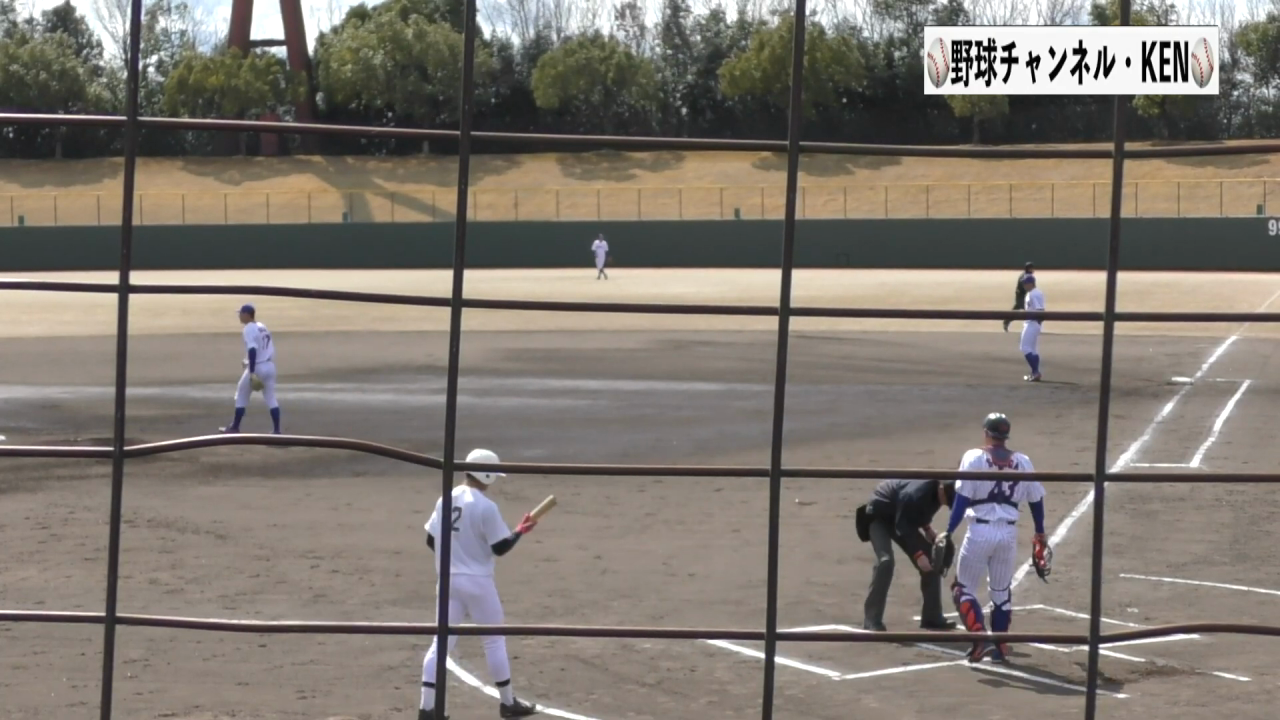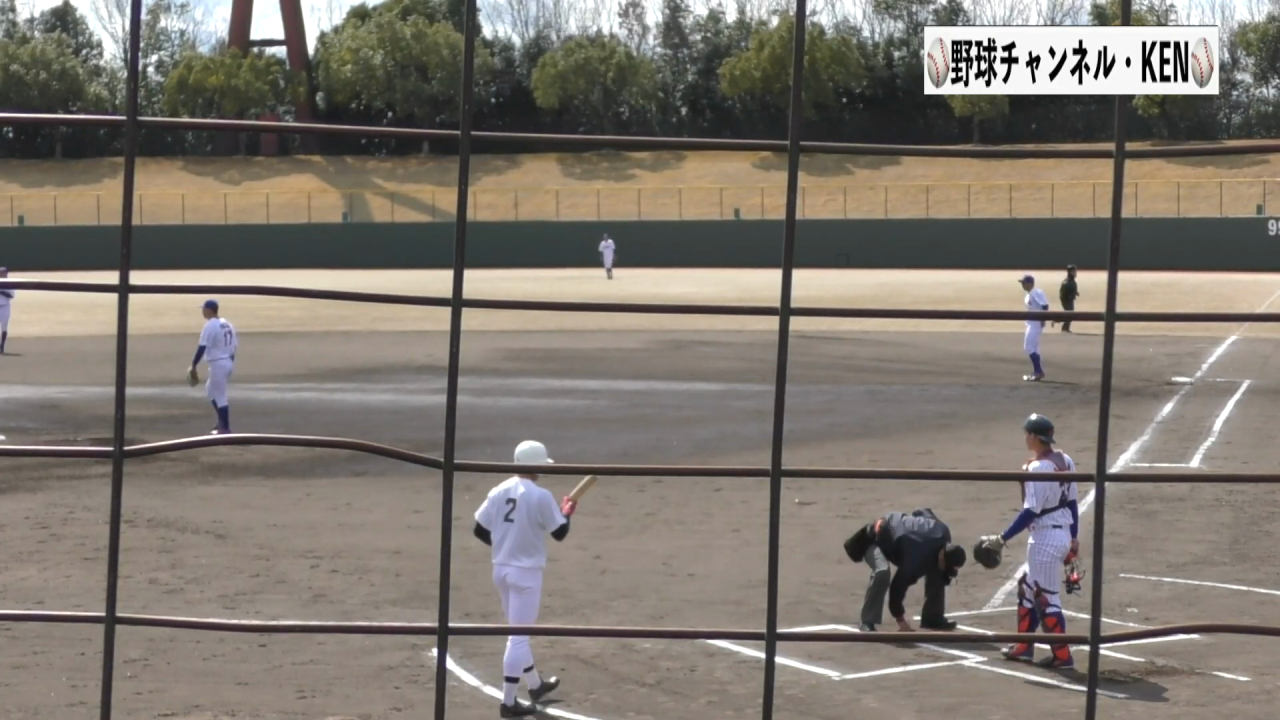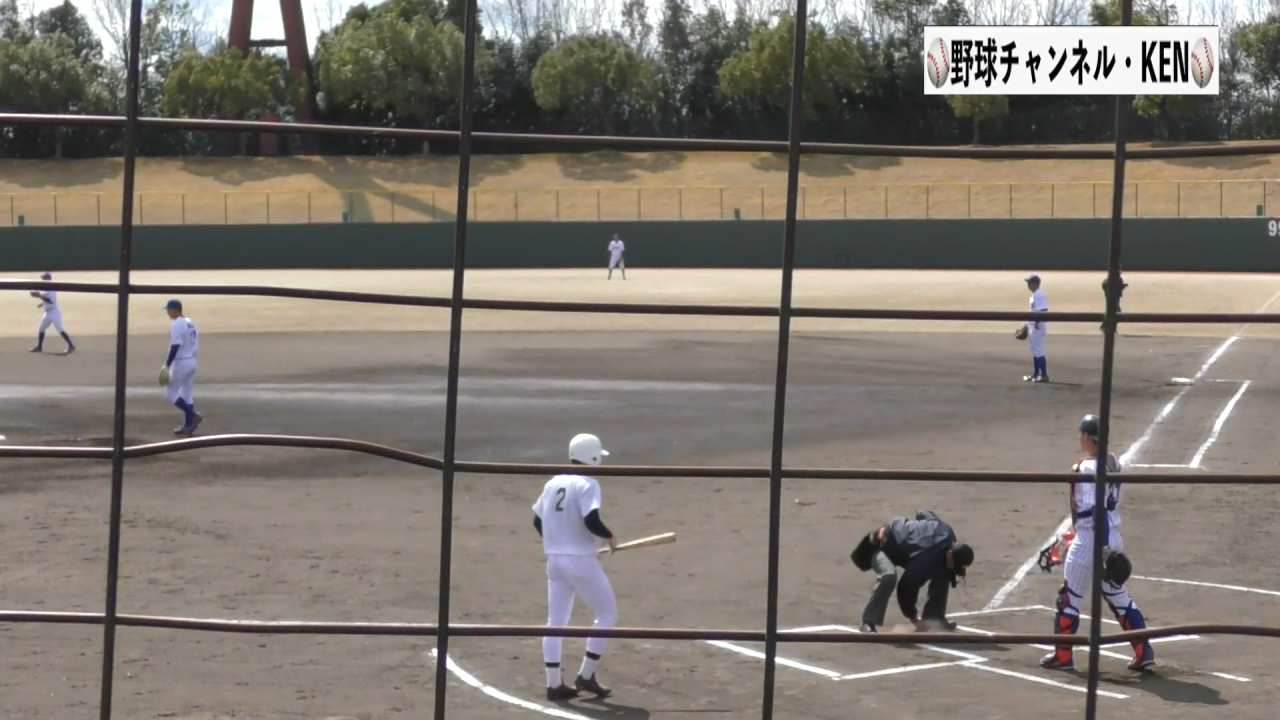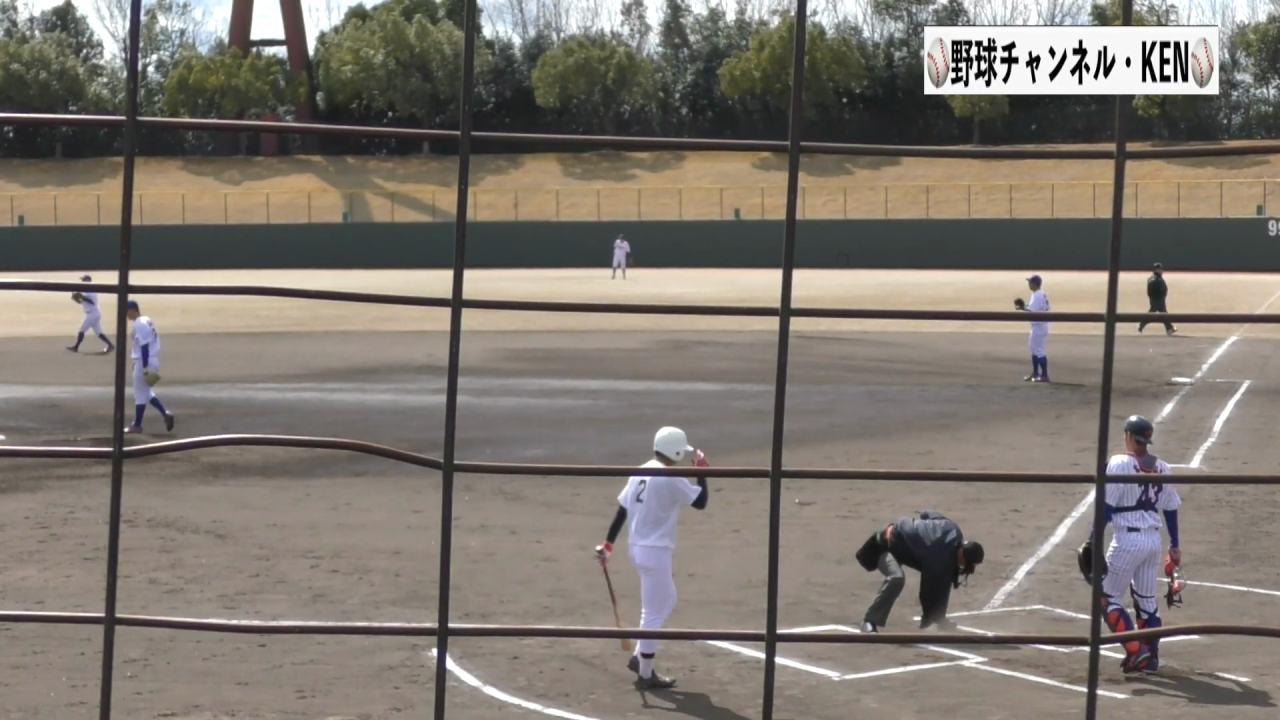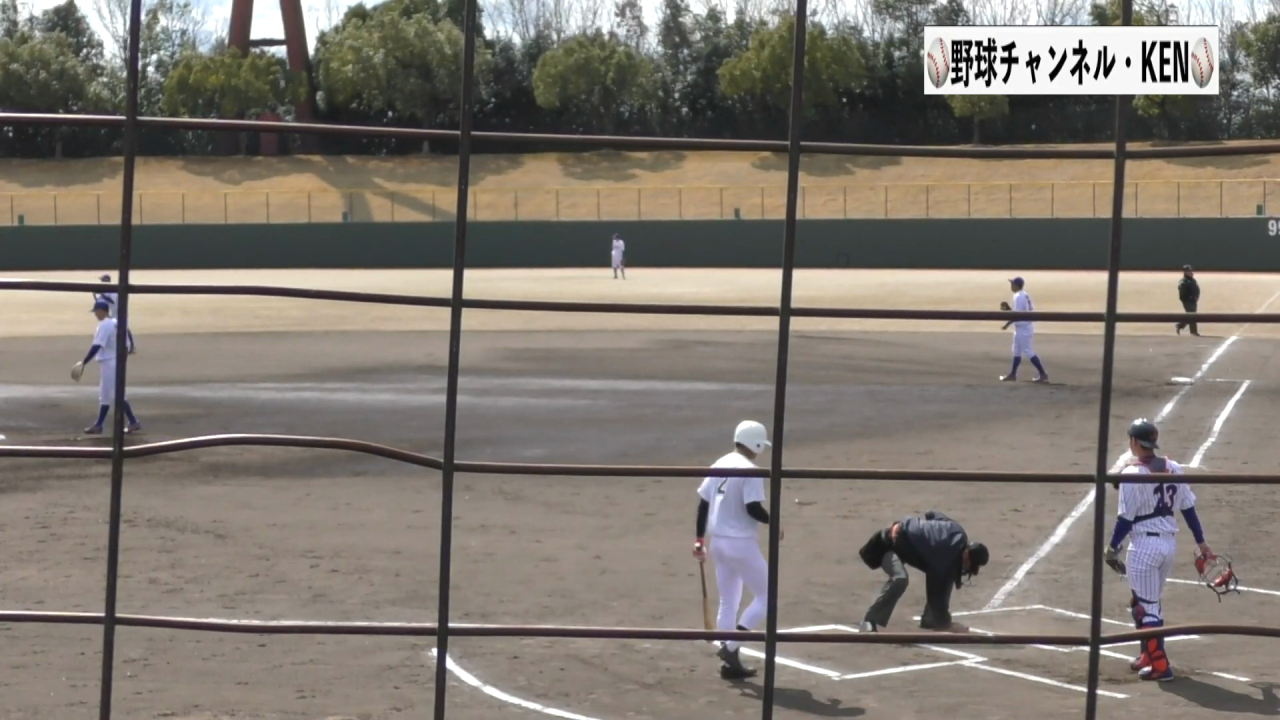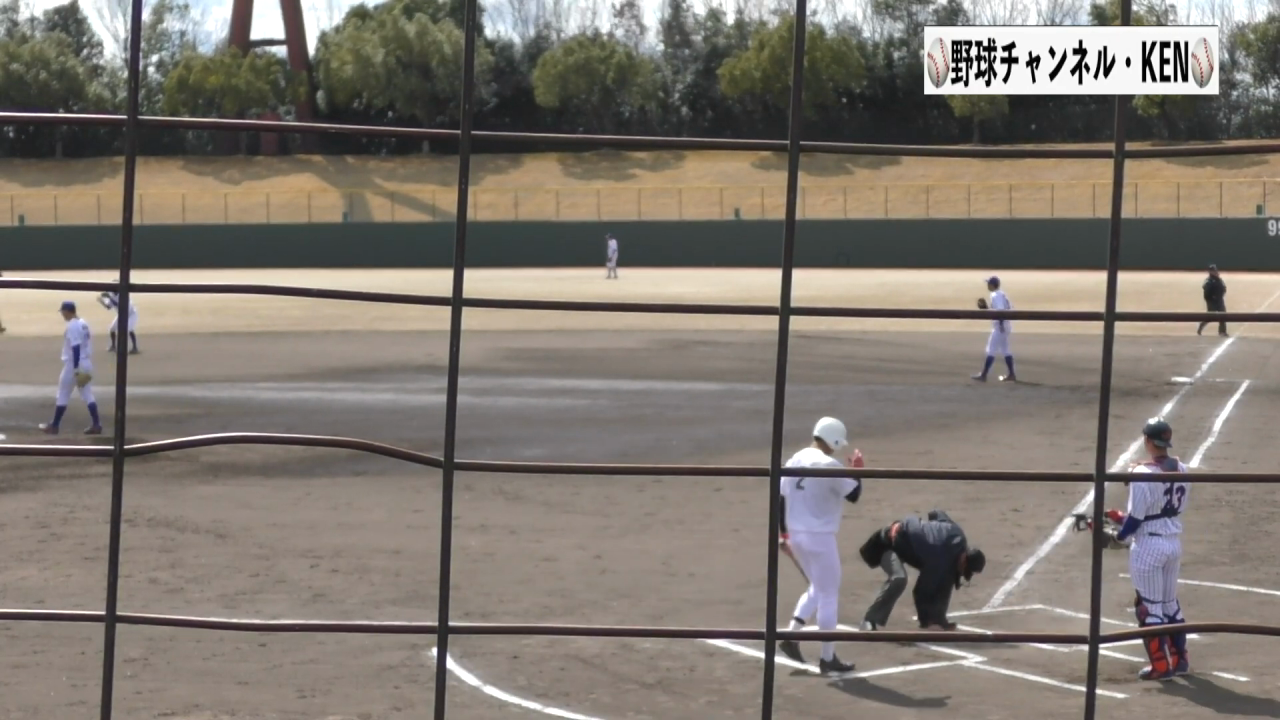
dt=0.5s
person 1, frame 1
left shoulder: (445, 500)
right shoulder: (486, 507)
left elbow: (431, 540)
right elbow: (501, 548)
right wrist: (521, 530)
left hip: (450, 580)
right hip: (478, 582)
right knee: (494, 641)
person 1, frame 2
left shoulder: (498, 492)
right shoulder: (541, 496)
left elbow: (480, 530)
right elbow: (560, 533)
right wrist: (566, 512)
left hip: (501, 569)
right hip: (526, 573)
left knee: (517, 631)
right knee: (519, 636)
left ankle: (535, 685)
right ankle: (509, 701)
person 1, frame 3
left shoulder: (553, 483)
right shoulder: (588, 484)
left elbow: (538, 521)
right elbow: (591, 520)
right wrist: (608, 535)
left hip: (555, 561)
right hip: (582, 561)
left knee: (557, 622)
right knee: (607, 614)
left ankle: (554, 684)
right ankle: (586, 674)
person 1, frame 4
left shoulder: (640, 473)
right shoulder: (670, 478)
left elbow: (622, 510)
right elbow: (701, 502)
left wrist: (608, 544)
right wrist: (702, 470)
left hip: (637, 548)
right hip: (656, 552)
left knee: (666, 602)
right knee: (653, 613)
left ankle: (640, 657)
right ankle: (647, 673)
person 1, frame 5
left shoulder: (719, 466)
right shoulder: (750, 471)
left elbow: (703, 504)
right elbow: (753, 508)
left wrist: (699, 541)
right wrist: (772, 521)
left hip: (717, 542)
right hip: (741, 543)
left knee: (728, 602)
right knee: (764, 597)
left ankle: (733, 664)
right ankle: (731, 647)
person 1, frame 6
left shoulder: (795, 460)
right shoulder: (829, 465)
left elbow: (781, 499)
right elbow: (853, 495)
left wrist: (784, 534)
right wrist: (857, 468)
left hip: (796, 536)
right hip: (820, 538)
left knee: (817, 590)
right knee: (828, 598)
right ankle: (827, 658)
person 2, frame 1
left shoulder: (974, 457)
right shoulder: (1022, 461)
left elbow: (963, 499)
right elbow: (1036, 500)
left wrist: (948, 532)
right wrist: (1039, 532)
left hip: (980, 532)
right hip: (1008, 533)
left knee: (963, 589)
right knee: (1000, 591)
left ankle: (980, 640)
right ankle: (999, 648)
person 2, frame 2
left shoulder: (1038, 467)
right shoulder: (1066, 460)
left elbow: (1030, 512)
right elbow: (1072, 502)
left wrist: (1003, 538)
right wrist: (1074, 537)
left hip: (1045, 538)
right hip: (1063, 535)
left knee: (1047, 598)
right knee: (1029, 589)
left ankle: (1062, 655)
right ankle: (1024, 647)
person 2, frame 3
left shoulder: (1089, 467)
right shoulder: (1113, 463)
left wrist: (1104, 545)
left hip: (1092, 541)
right hip: (1113, 538)
left knee: (1069, 597)
right knee: (1119, 597)
left ankle: (1063, 656)
right ankle: (1144, 652)
person 2, frame 4
left shoulder: (1119, 463)
right shoulder: (1162, 467)
left elbow: (1108, 506)
right elbow: (1171, 510)
left wrist: (1093, 540)
right wrist: (1175, 545)
left hip: (1127, 540)
right hip: (1154, 539)
left knee: (1107, 597)
right knee: (1147, 599)
left ankle: (1136, 649)
right ankle: (1149, 657)
person 2, frame 5
left shoulder: (1132, 474)
right shoulder: (1174, 469)
left elbow: (1126, 518)
right elbow: (1189, 508)
left wrist: (1113, 547)
right wrist: (1200, 542)
left hip: (1144, 545)
right hip: (1168, 543)
left knee: (1144, 606)
right knee: (1153, 603)
left ankle: (1159, 666)
right ankle: (1149, 657)
person 2, frame 6
left shoulder: (1144, 473)
right shoulder: (1182, 470)
left elbow: (1136, 517)
right elbow: (1177, 508)
left wrist: (1118, 535)
left hip: (1148, 546)
right hip: (1174, 543)
left knee: (1149, 607)
right knee: (1170, 602)
left ankle: (1161, 666)
right ankle: (1180, 659)
